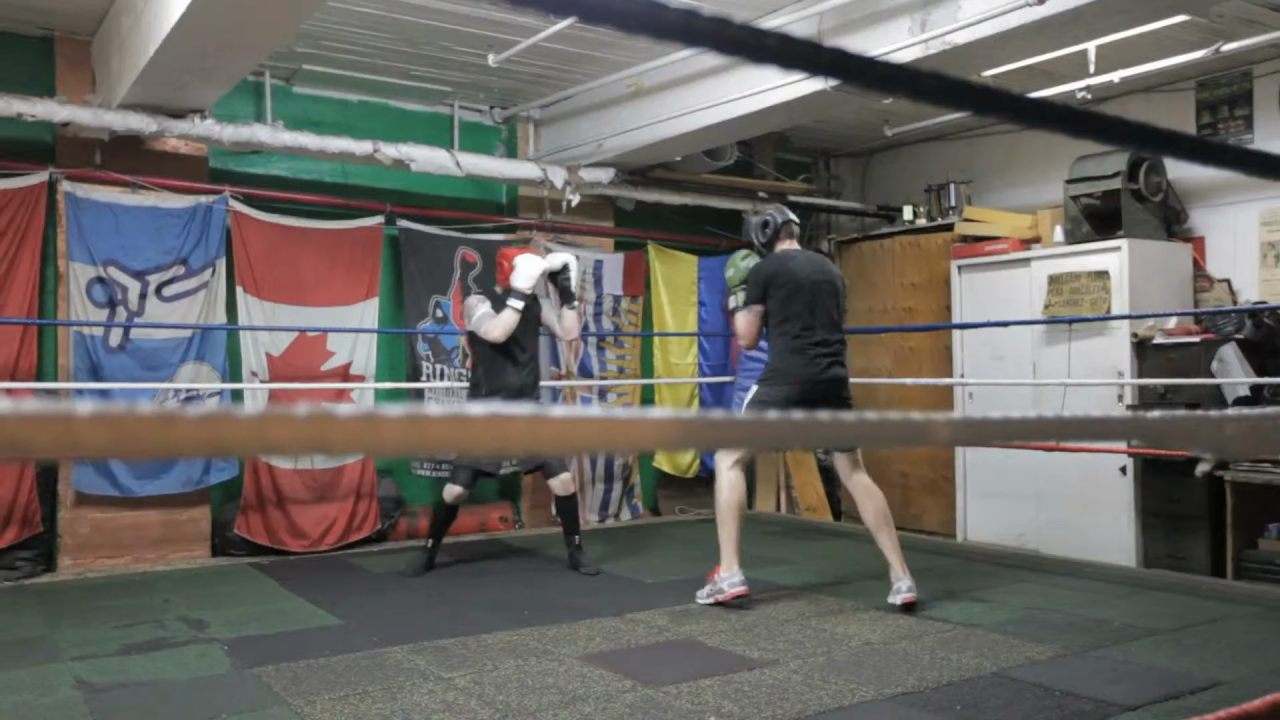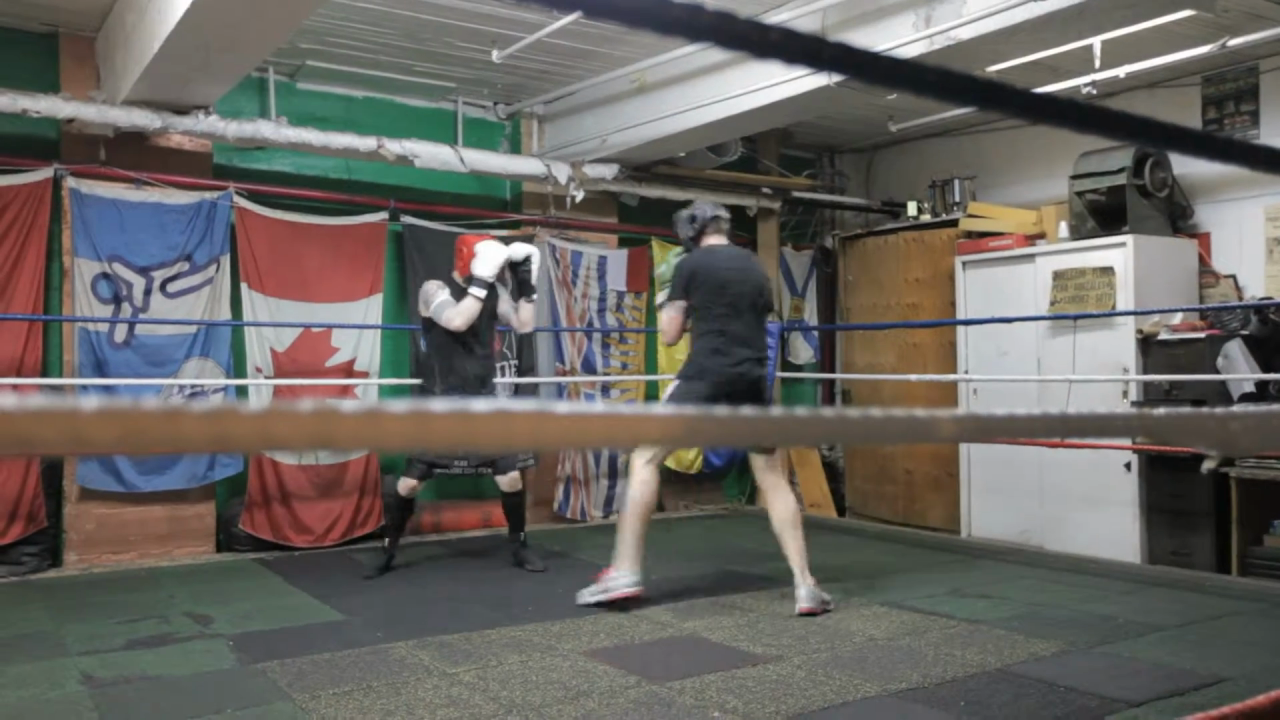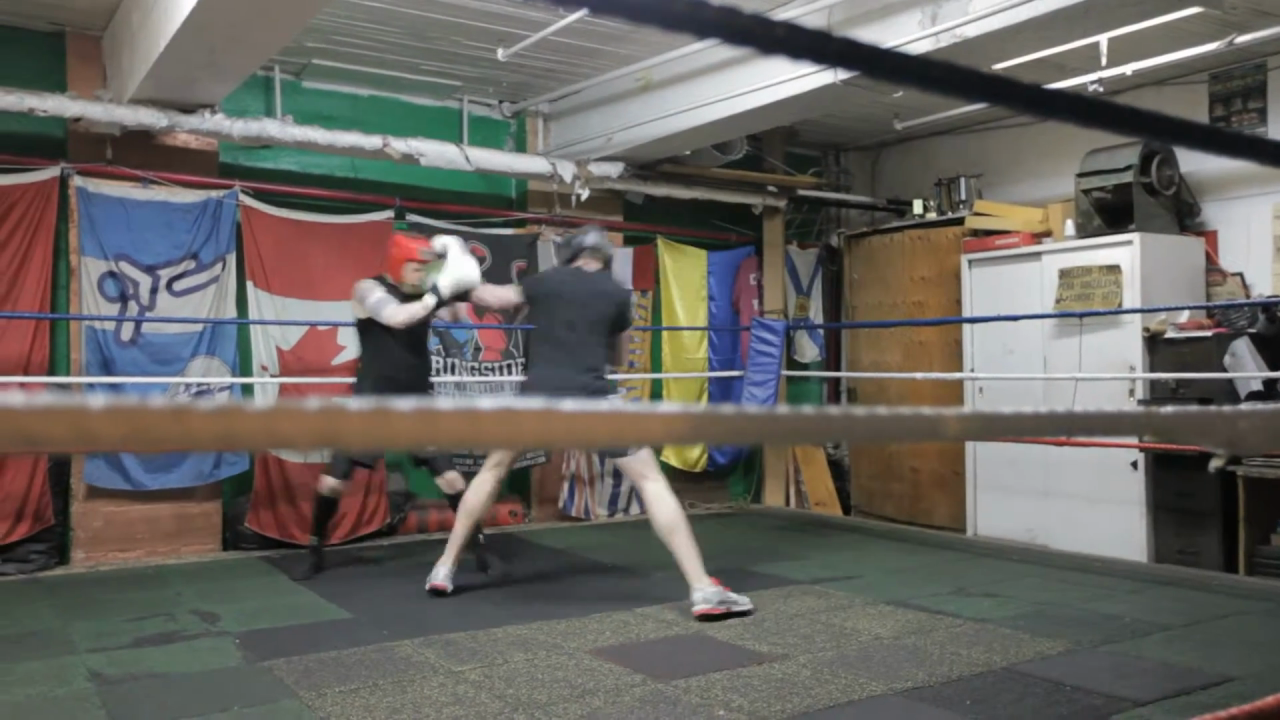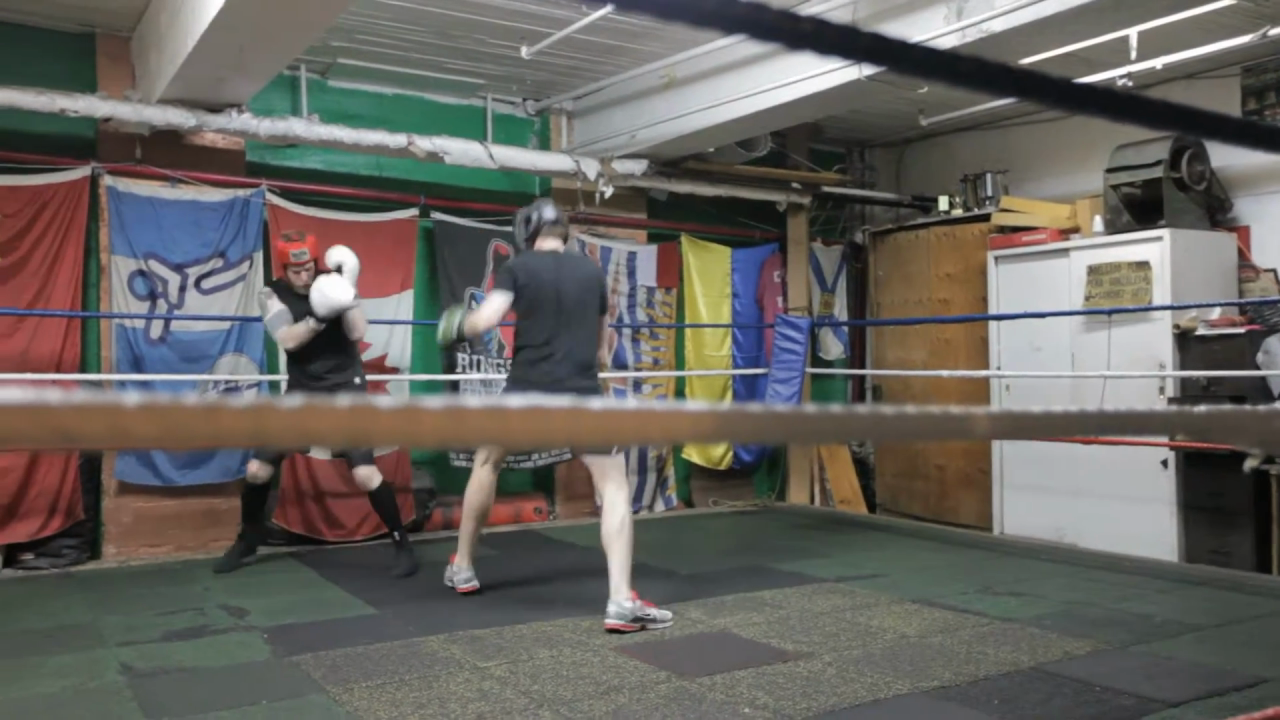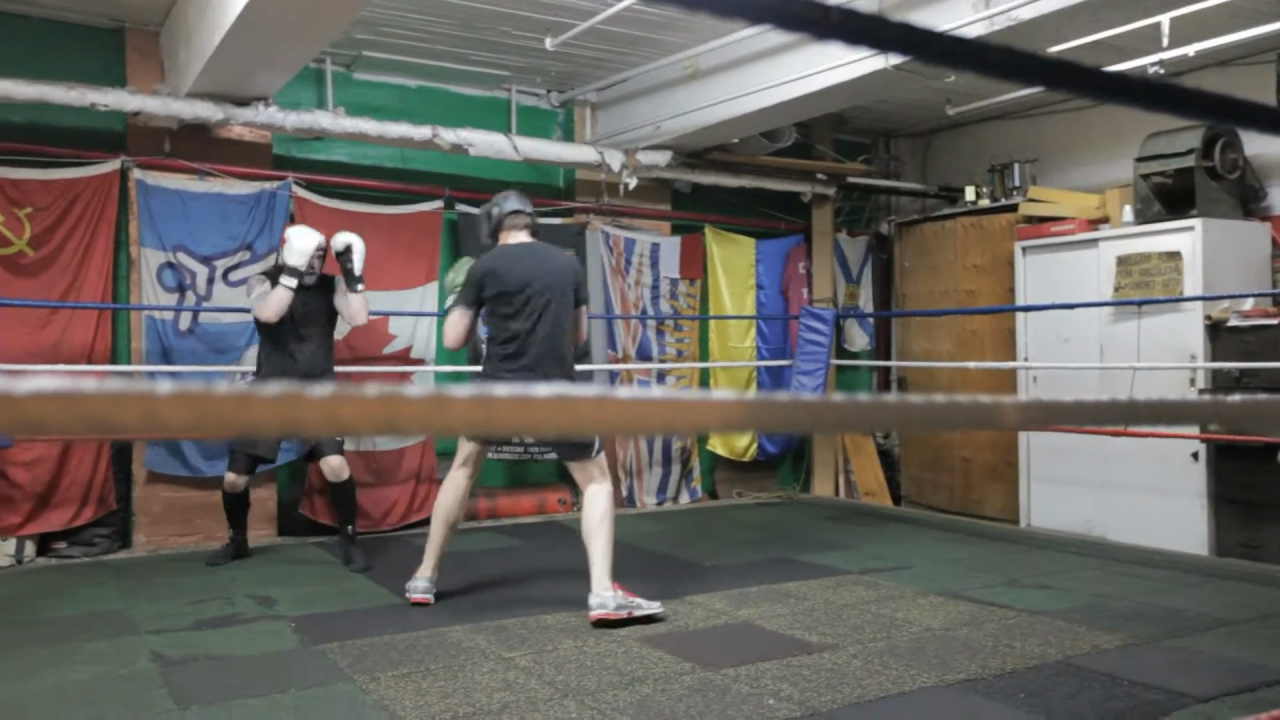
dt=0.5s
person 1, frame 1
left shoulder: (766, 269)
right shoulder: (831, 270)
left elbow: (746, 339)
left wrist: (739, 295)
left hip: (785, 381)
right hip: (832, 382)
left knee: (728, 462)
right knee: (854, 474)
left ankle: (729, 574)
right ankle: (901, 579)
person 1, frame 2
left shoulder: (691, 265)
right shoulder: (757, 268)
left elbow: (669, 334)
left wrist: (669, 296)
left hip: (703, 378)
right hip: (751, 382)
left knee: (645, 459)
right knee: (773, 479)
left ankle: (622, 574)
right ankle: (805, 586)
person 1, frame 3
left shoulder: (548, 279)
right shoulder: (617, 293)
left elbow: (495, 298)
right elbow: (617, 357)
left hip: (540, 393)
right hip: (589, 394)
left knee: (493, 467)
right knee: (651, 481)
left ankle: (446, 568)
right ankle: (704, 589)
person 1, frame 4
left shoulder: (517, 267)
right shoulder: (592, 270)
left elbow: (486, 321)
left wrist: (457, 326)
left hip: (527, 389)
right hip: (581, 390)
left knee: (485, 463)
right knee: (615, 489)
left ankle: (462, 568)
right ankle: (622, 601)
person 1, frame 5
left shoulder: (484, 267)
right shoulder: (567, 262)
left elbow: (453, 339)
left wrist: (456, 296)
left hip: (501, 388)
right hip: (558, 389)
left knee: (463, 466)
right knee: (597, 483)
left ankle: (425, 577)
right ankle: (604, 593)
person 2, frame 1
left shoulder: (535, 304)
right shoulder: (477, 303)
left elbow: (570, 333)
right elbow: (496, 333)
left wrist: (567, 292)
right wrist: (519, 293)
left hip: (528, 407)
left knee: (563, 478)
right knee: (456, 489)
left ankle: (575, 550)
right ankle: (429, 552)
person 2, frame 2
left shoulder: (494, 293)
right shoulder: (435, 289)
left elbow: (524, 325)
right elbow: (456, 322)
left wrist: (526, 283)
right wrist: (480, 282)
left hip: (482, 398)
right hip: (440, 400)
left knee: (511, 475)
right knee: (409, 481)
left ankle: (519, 546)
right ankle: (388, 551)
person 2, frame 3
left shoulder: (426, 291)
right shoulder: (368, 289)
left elbow: (458, 316)
right elbow: (397, 317)
left wrist: (458, 285)
right wrist: (439, 295)
right hip: (374, 401)
left knee: (450, 478)
right knee: (331, 481)
left ankle: (479, 546)
right ankle: (315, 552)
person 2, frame 4
left shoulder: (332, 285)
right shoulder: (272, 295)
left elbow: (358, 332)
right elbow: (289, 340)
left wrist: (349, 290)
right wrist: (318, 315)
left hip: (344, 388)
right hip: (300, 392)
left knee: (365, 471)
right knee: (257, 469)
left ankle: (402, 544)
right ankle: (247, 540)
person 2, frame 5
left shoulder: (332, 286)
right shoulder: (263, 283)
left elbow: (359, 319)
right elbow: (268, 314)
left wrist: (353, 274)
right wrist: (292, 271)
left knee: (334, 464)
right knee: (234, 478)
left ankle: (349, 541)
right ankle: (237, 542)
